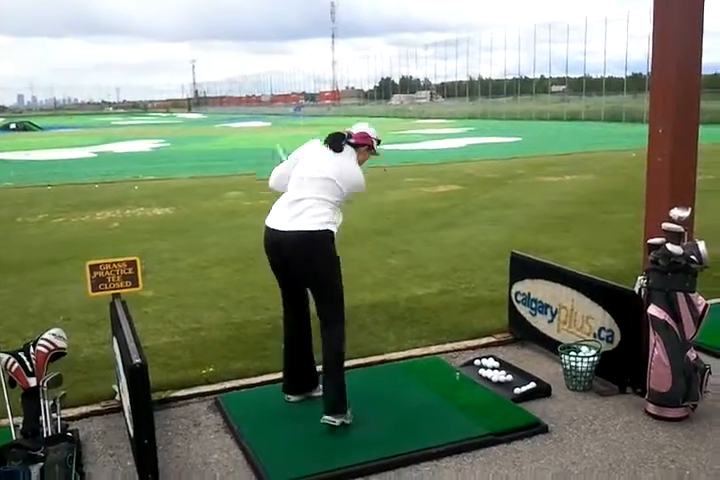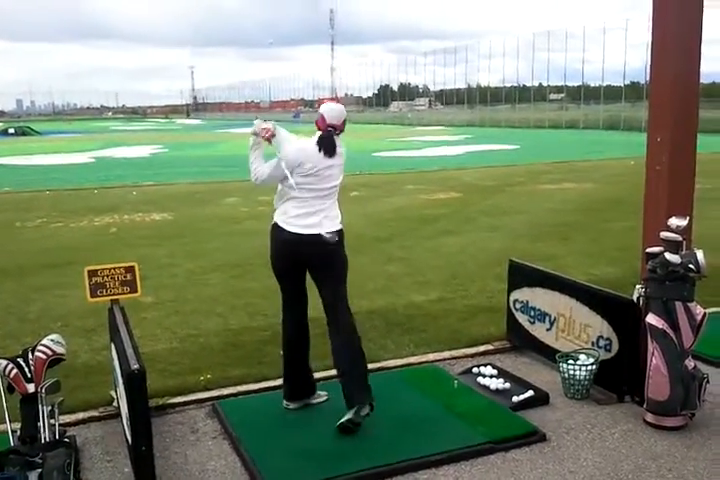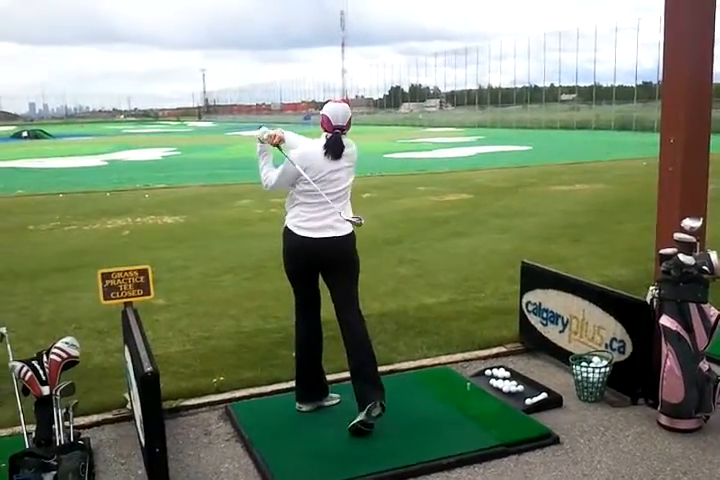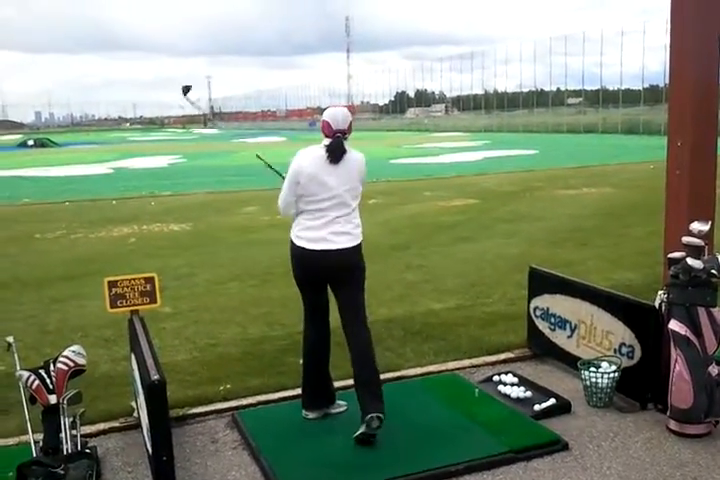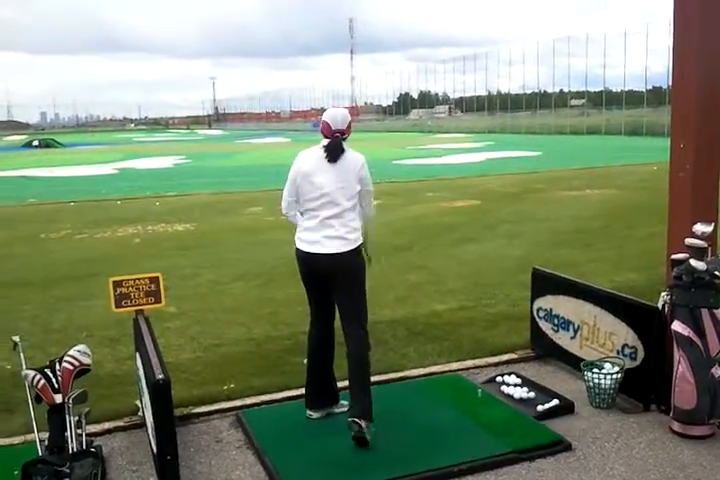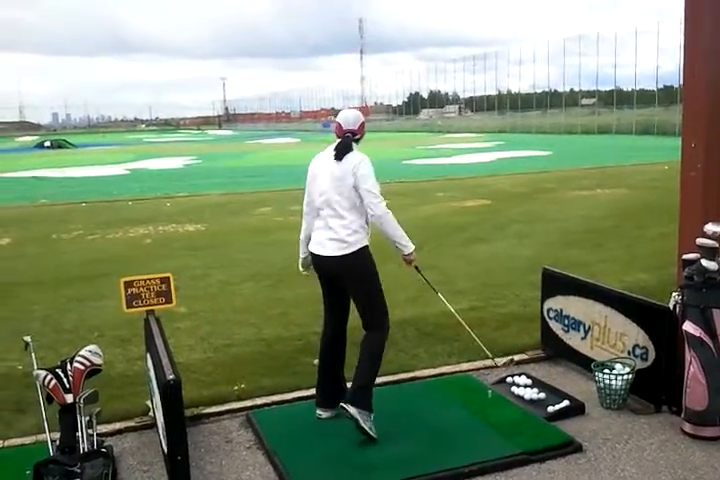
dt=0.3s
person 1, frame 1
left shoulder: (313, 147)
right shoulder: (354, 177)
left elbow: (276, 182)
left hip: (275, 234)
right hip: (311, 239)
left knee: (295, 309)
right knee: (332, 318)
left ankle: (298, 384)
right ankle: (335, 407)
person 1, frame 2
left shoulder: (296, 150)
right shoulder: (338, 151)
left elbow: (260, 177)
left wrist: (258, 139)
right wrist: (272, 131)
left hip: (287, 238)
right hip: (327, 240)
left knee: (294, 313)
right knee: (339, 314)
left ankle: (297, 392)
right ankle: (359, 398)
person 1, frame 3
left shoulder: (305, 154)
right shoulder: (350, 151)
left elbow: (271, 183)
left wrist: (264, 148)
right wrist: (283, 136)
left hip: (299, 242)
right hip: (339, 243)
left knee: (307, 315)
right knee: (350, 315)
left ankle: (309, 394)
right ankle: (370, 397)
person 1, frame 4
left shoulder: (303, 159)
right shoulder: (358, 161)
left elbow: (285, 208)
left hip: (305, 252)
right hip: (346, 253)
left knee: (315, 323)
right knee: (356, 327)
left ankle: (316, 401)
right ankle: (371, 409)
person 1, frame 5
left shoulder: (303, 160)
right shoulder: (357, 161)
left elbow: (288, 208)
right elbow: (367, 209)
right wrist: (364, 241)
left hip: (308, 253)
right hip: (346, 254)
left knee: (320, 322)
right knee: (355, 330)
left ankle: (319, 400)
right ankle: (361, 413)
person 1, frame 6
left shoulder: (317, 162)
right shoulder: (358, 162)
left elbow: (309, 210)
right elbow: (377, 210)
left wrist: (304, 251)
right wrist: (406, 246)
left hip: (321, 253)
right hip: (350, 254)
left knee: (334, 324)
right knee: (376, 324)
left ankle: (327, 400)
right ankle: (357, 400)
